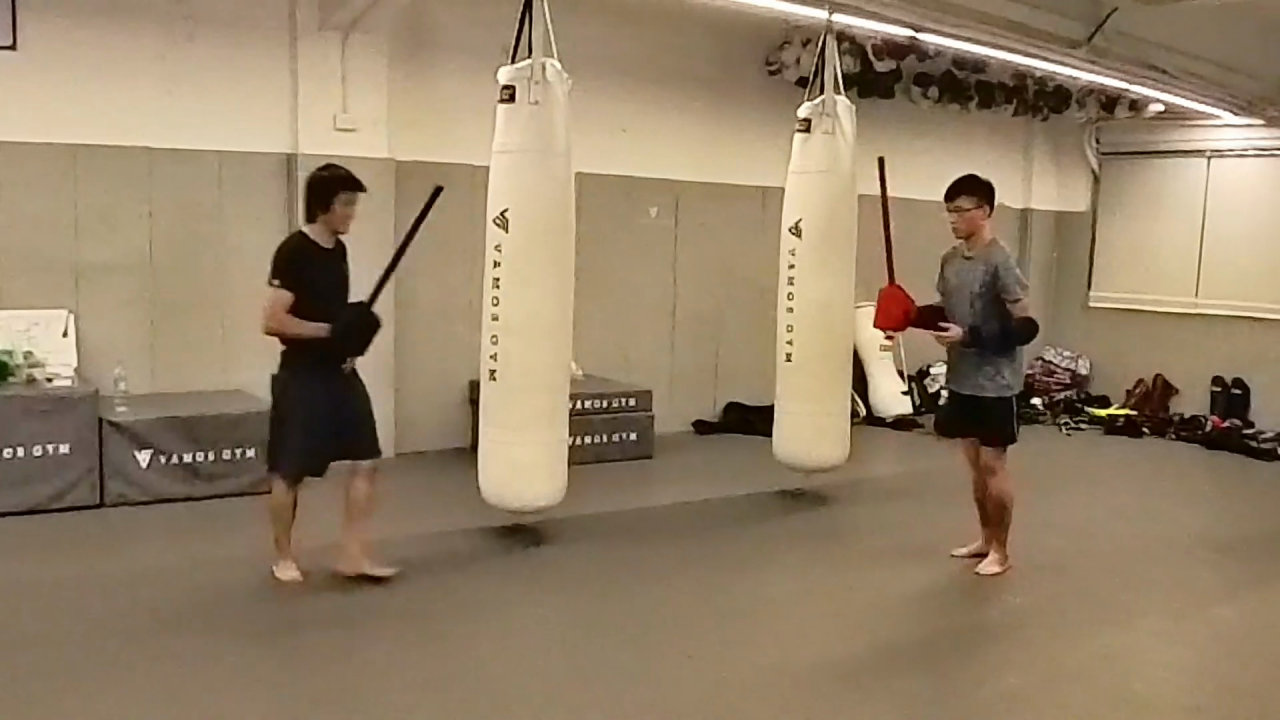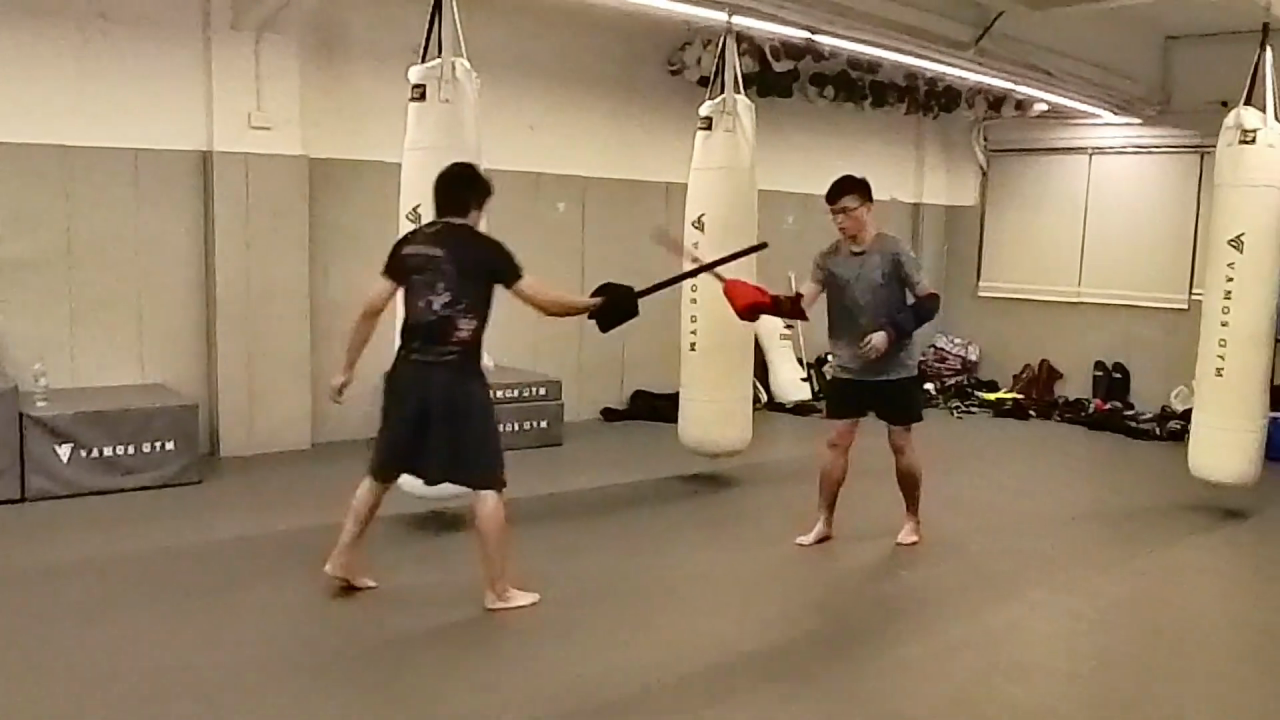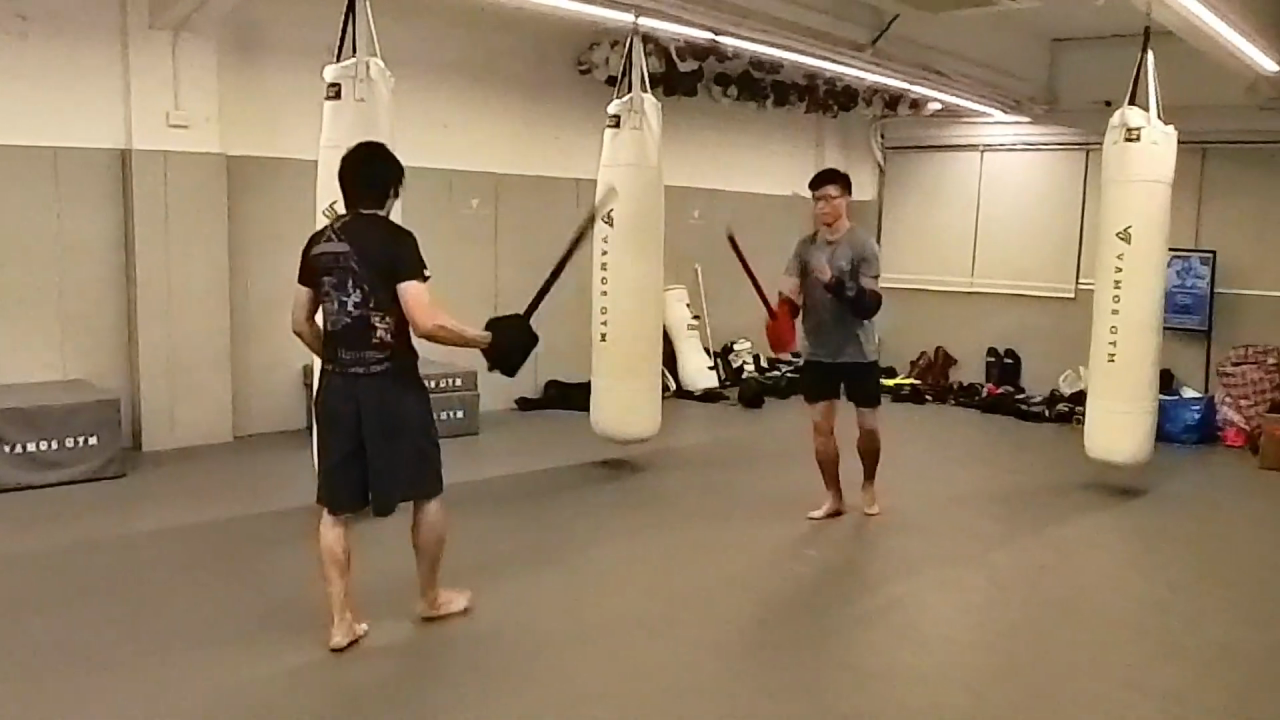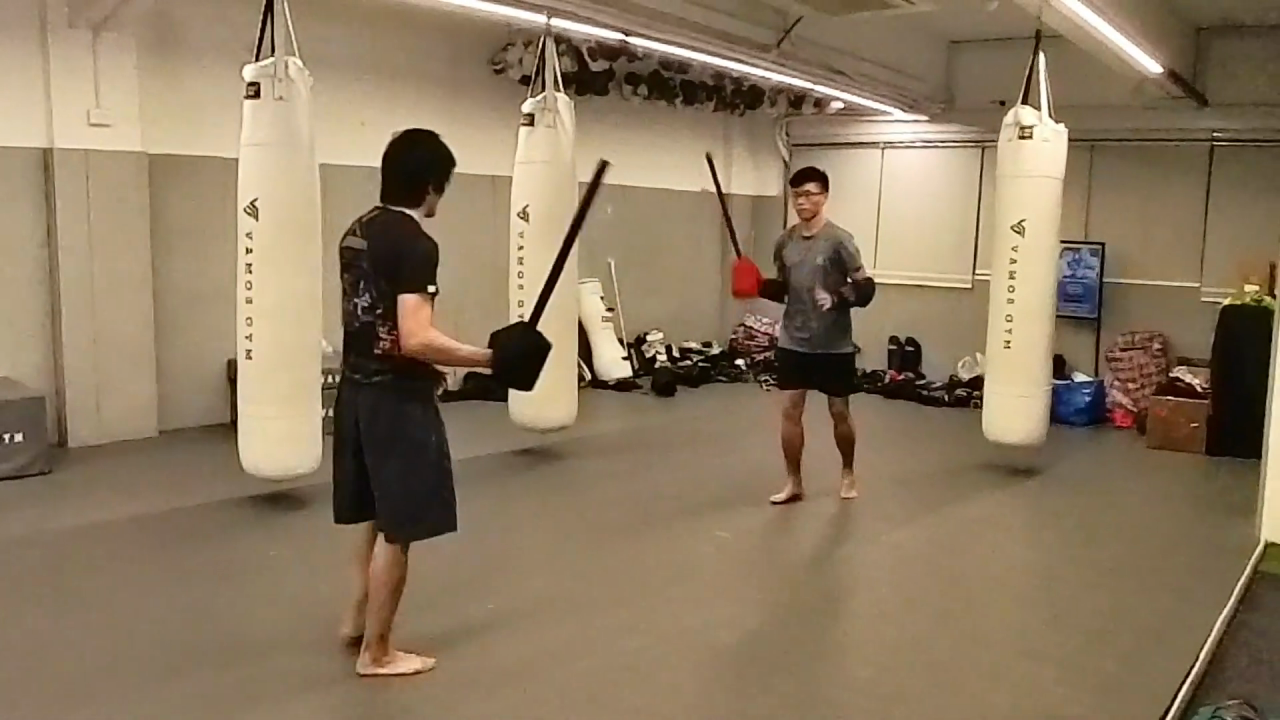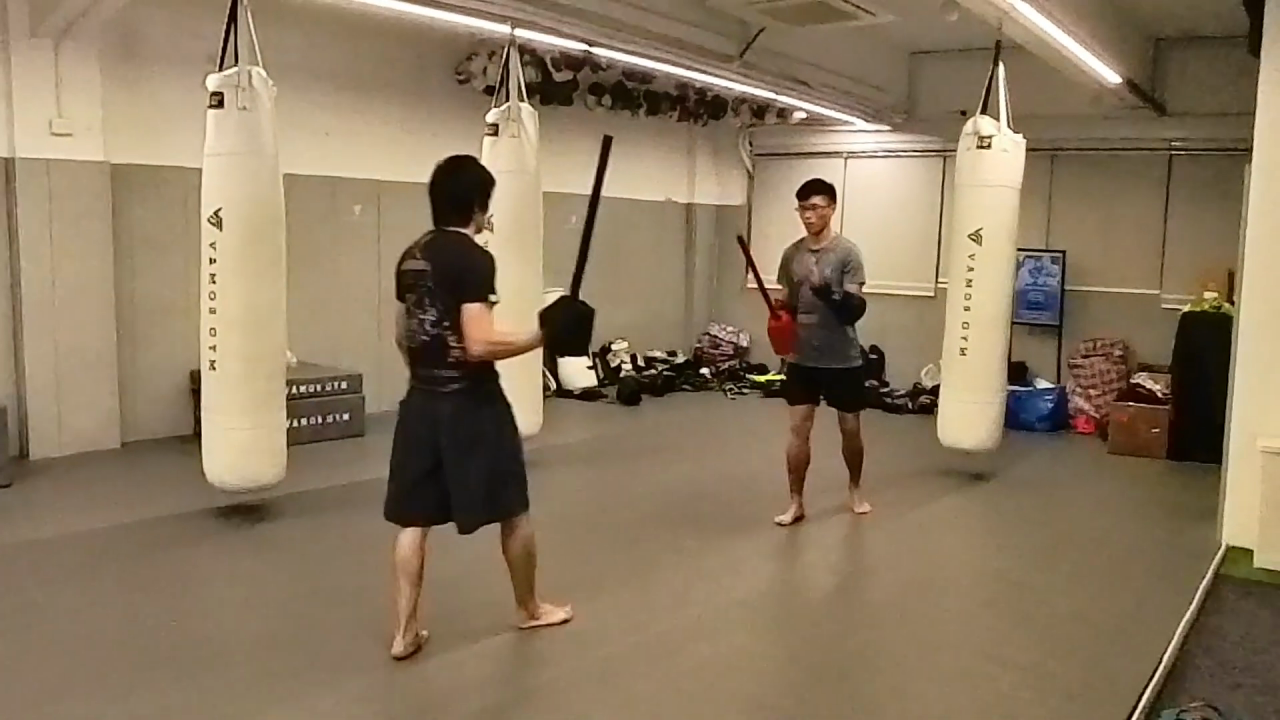
dt=1s
person 1, frame 1
left shoulder: (337, 249)
right shoulder: (293, 252)
right elbow: (273, 321)
right wrist: (330, 331)
left hip: (339, 370)
right hip: (302, 376)
left knee: (364, 462)
right knee: (291, 473)
left ankle: (353, 554)
right ankle: (283, 555)
person 1, frame 2
left shoulder: (408, 244)
right shoulder: (485, 250)
left elbow: (370, 311)
right elbow: (546, 302)
left wrist: (347, 369)
right wrist: (596, 303)
left hip: (408, 372)
right hip: (458, 377)
left knee: (380, 471)
right knee: (486, 485)
left ankle: (342, 560)
right ankle: (498, 589)
person 1, frame 3
left shoulder: (318, 244)
right shoulder: (397, 241)
left elbow: (301, 324)
right elbow: (425, 321)
right wrist: (484, 339)
left hip: (336, 386)
right hip: (392, 385)
left knee: (336, 508)
right knee: (427, 493)
left ankle: (342, 622)
right ankle: (431, 597)
person 1, frame 4
left shoulder: (356, 232)
right shoulder: (416, 244)
right elbow: (415, 340)
right wrist: (486, 356)
left hip: (355, 388)
right hip: (397, 398)
left knee: (377, 516)
right knee: (400, 526)
left ankle: (356, 616)
right ankle: (376, 651)
person 1, frame 5
left shoulder: (411, 257)
right shoulder: (473, 259)
right elbow: (480, 345)
right wrist: (541, 336)
left hip: (422, 401)
right hip: (471, 402)
left knee: (413, 518)
right knee: (512, 512)
left ankle: (405, 630)
right ankle: (529, 608)
person 2, frame 1
left shoulder: (1000, 263)
right shoulder: (950, 259)
left elbow: (1026, 327)
left wrist: (969, 336)
left hip: (995, 382)
right hip: (961, 379)
left knee: (992, 464)
right knee: (973, 461)
left ankle: (1000, 550)
right ankle: (987, 538)
person 2, frame 2
left shoulder: (894, 251)
right shoulder: (829, 257)
left elbow: (929, 302)
right elbow: (803, 301)
left wrist: (891, 332)
right wrist: (762, 302)
left hip: (895, 368)
right hip: (849, 367)
left knee: (901, 444)
right knee: (837, 443)
left ankle: (912, 519)
right ankle: (824, 523)
person 2, frame 3
left shoulder: (863, 246)
right shoulder: (806, 245)
left elbow: (869, 304)
right elbow: (790, 293)
left wrist: (834, 283)
left hip: (858, 352)
right hip: (817, 352)
left knee: (868, 426)
right knee: (821, 425)
left ankle: (868, 485)
right ankle: (834, 498)
person 2, frame 4
left shoulder: (840, 239)
right shoulder: (785, 241)
left wrist: (840, 298)
left hip: (836, 344)
right hip: (793, 342)
left knee: (840, 411)
right knee: (790, 412)
left ankle: (848, 473)
right ankle: (793, 483)
person 2, frame 5
left shoulder: (847, 253)
right shoulder: (792, 254)
left elbow: (855, 309)
left wrist: (821, 286)
left hip: (843, 359)
right hip: (801, 358)
left knee: (850, 428)
right knee: (799, 428)
left ankle: (854, 487)
right ankle: (796, 503)
